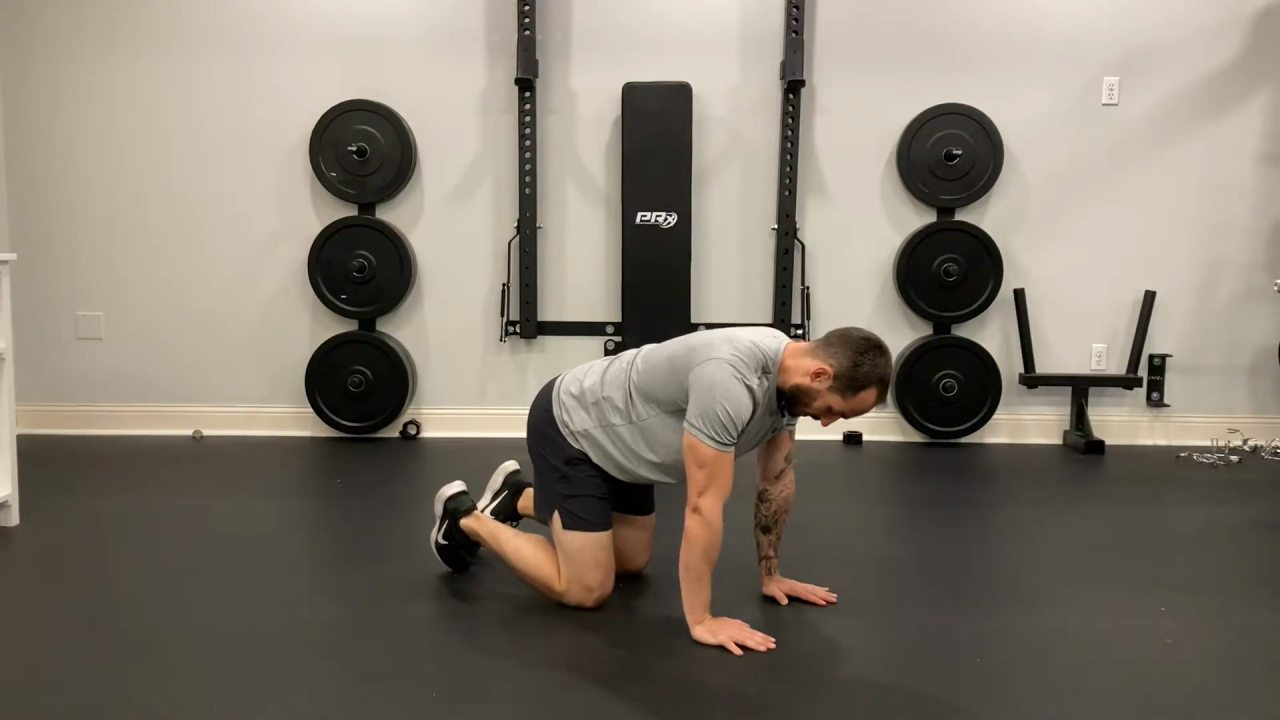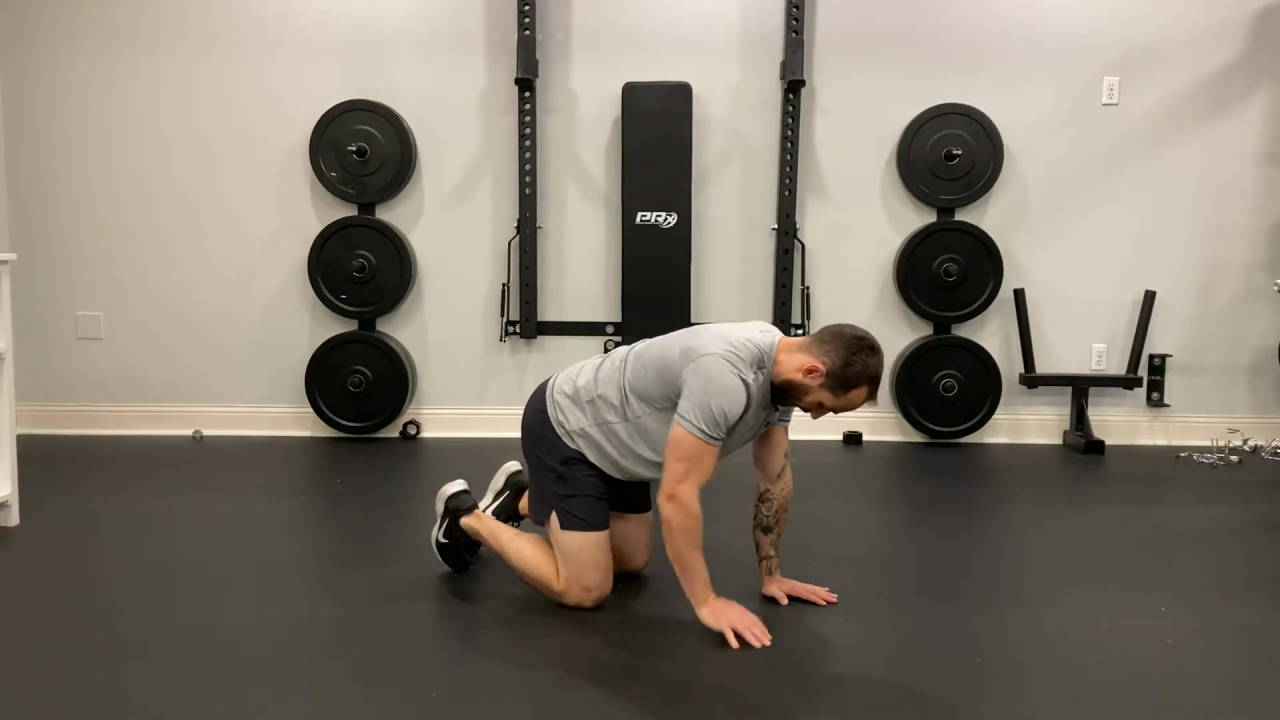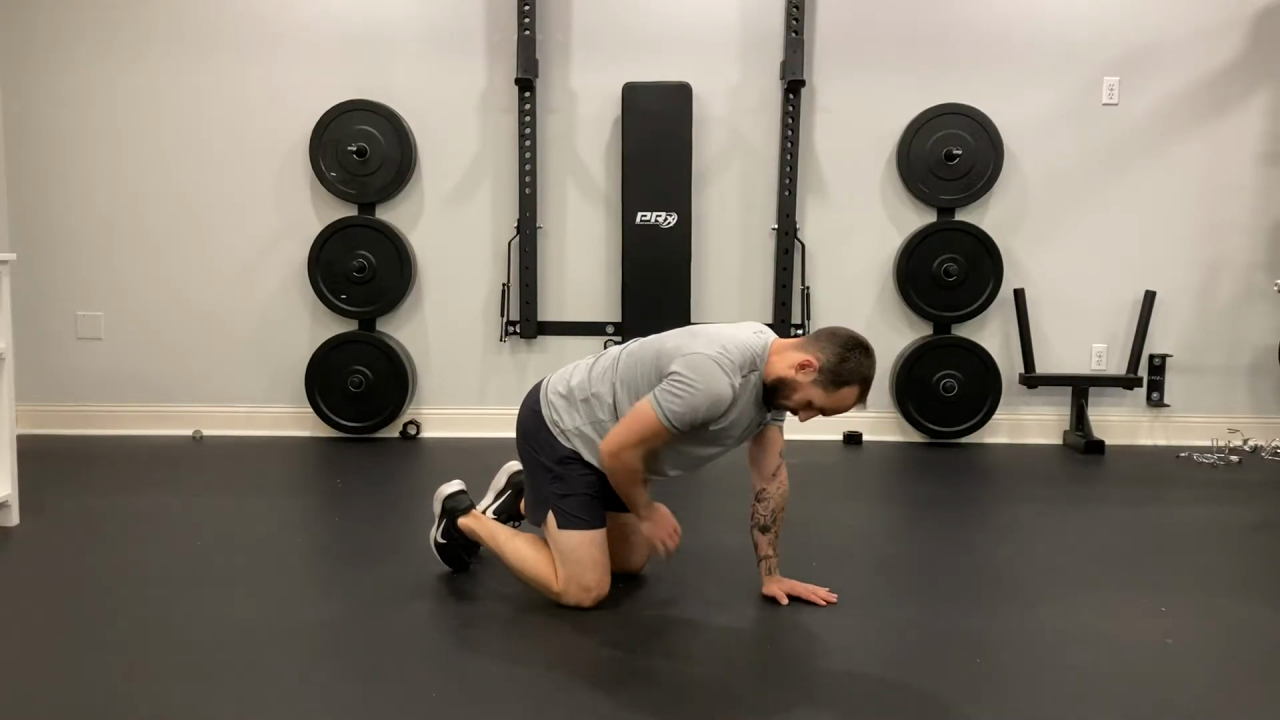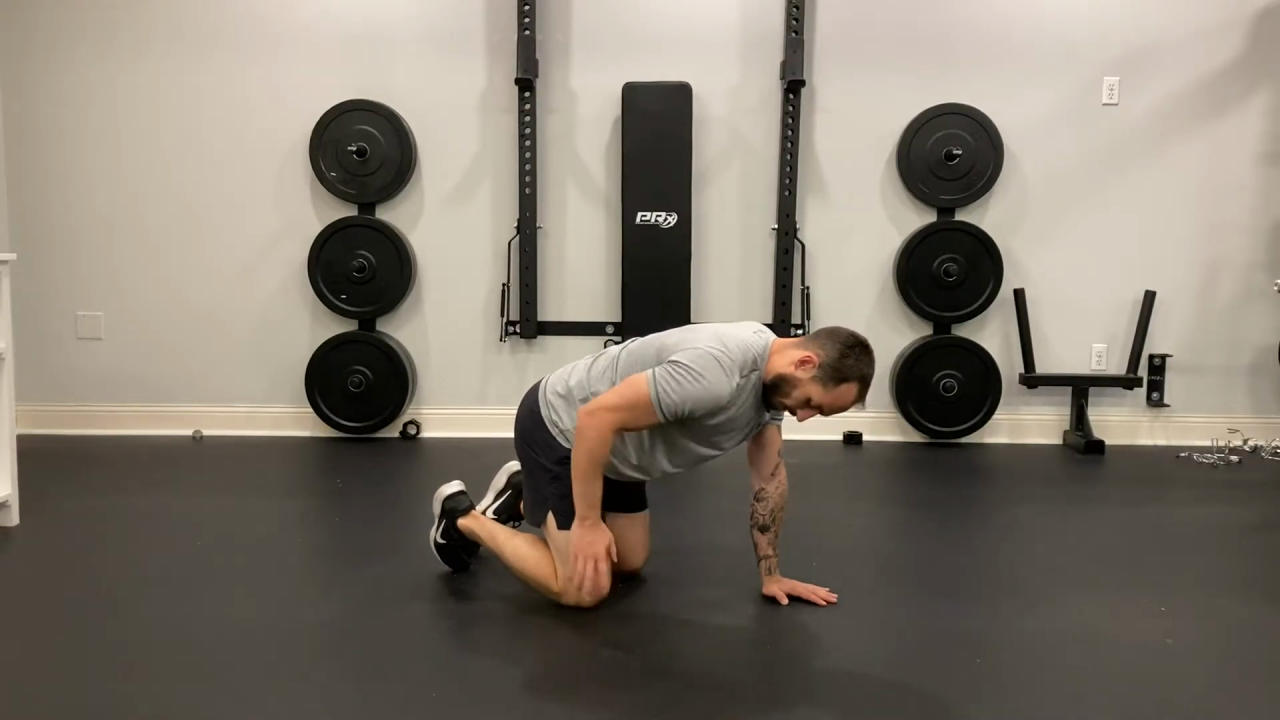
dt=0.4s
person 1, frame 1
left shoulder: (788, 371)
right shoulder: (730, 380)
left elbow: (776, 480)
right elbow: (703, 507)
left wrist: (770, 574)
right wrist: (700, 620)
left hip: (615, 434)
right hip: (569, 426)
left knee: (631, 562)
right knee: (586, 589)
left ankle: (517, 496)
right ankle: (464, 517)
person 1, frame 2
left shoulder: (780, 368)
right shoulder: (727, 378)
left elbow: (774, 476)
right elbow: (678, 495)
left wrist: (771, 574)
right wrist: (704, 601)
left hip: (610, 431)
right hip: (565, 426)
left knee: (632, 561)
right knee: (587, 588)
left ankle: (522, 498)
right ankle: (465, 516)
person 1, frame 3
left shoulder: (774, 369)
right shoulder: (714, 377)
left elbow: (769, 476)
right elbow: (617, 450)
left wrist: (770, 573)
right wrist: (645, 515)
left hip: (604, 432)
right hip: (559, 425)
left knee: (632, 561)
right knee: (584, 589)
left ankle: (521, 496)
right ankle: (464, 517)
person 1, frame 4
left shoulder: (772, 371)
right shoulder: (714, 373)
left elbow: (769, 475)
right elbow: (595, 416)
left wrist: (770, 573)
right wrist: (588, 522)
left hip: (606, 438)
right hip: (559, 423)
left knee: (629, 562)
right knee: (583, 589)
left ankle: (520, 496)
right ankle: (462, 518)
